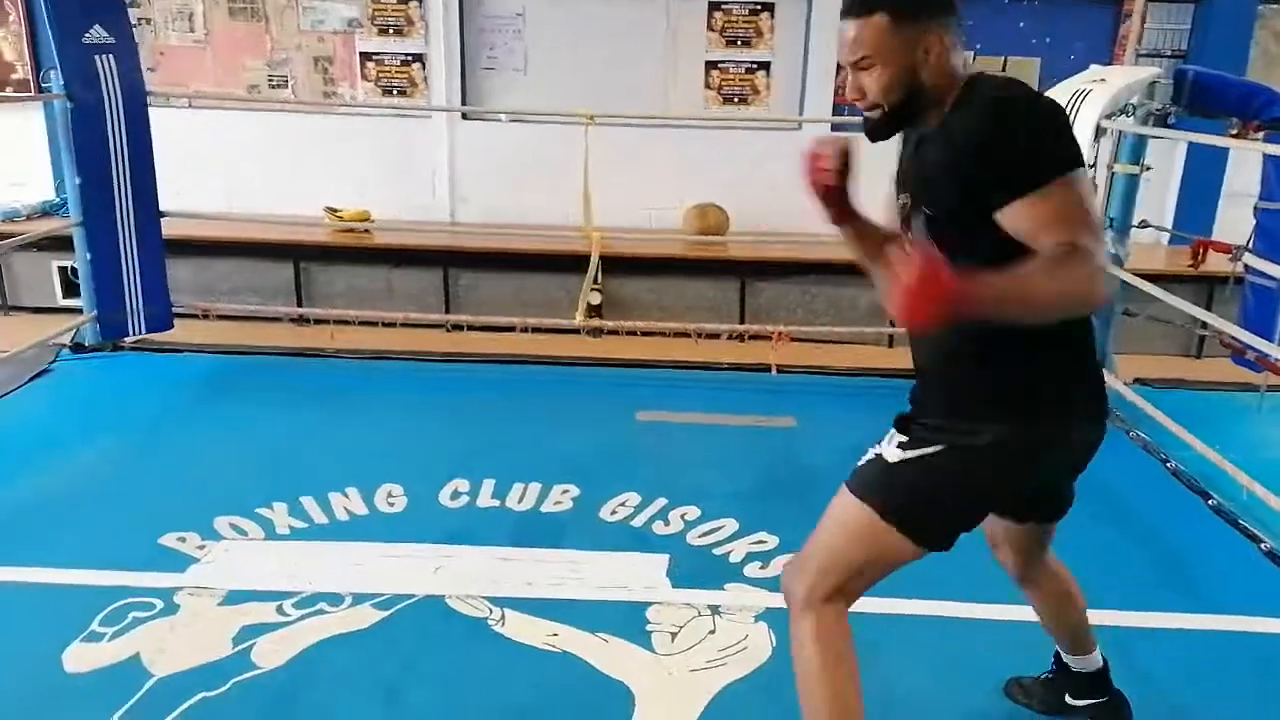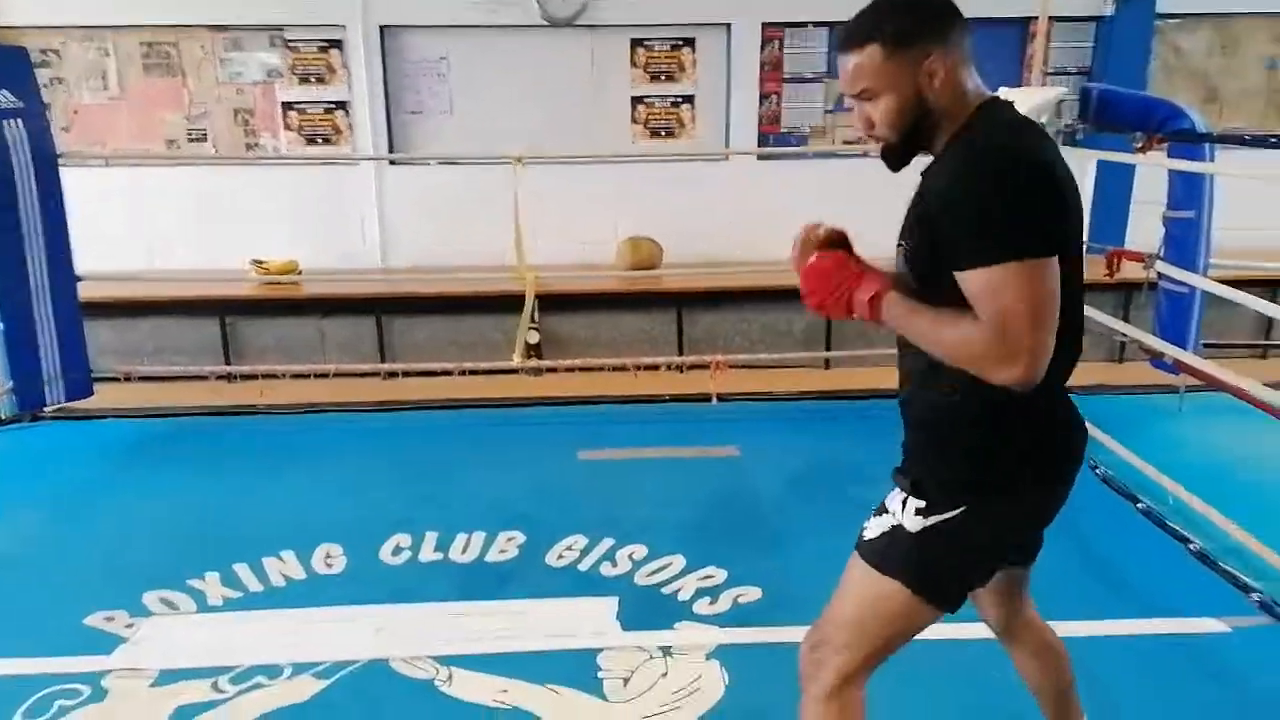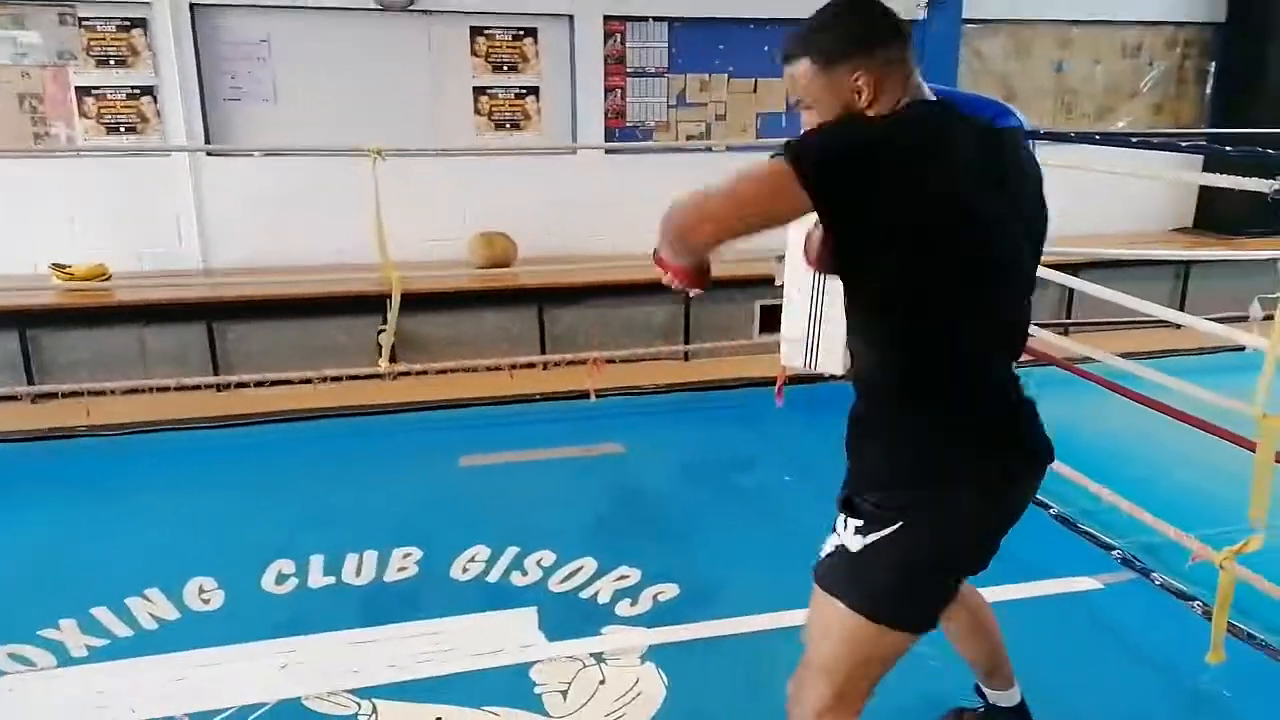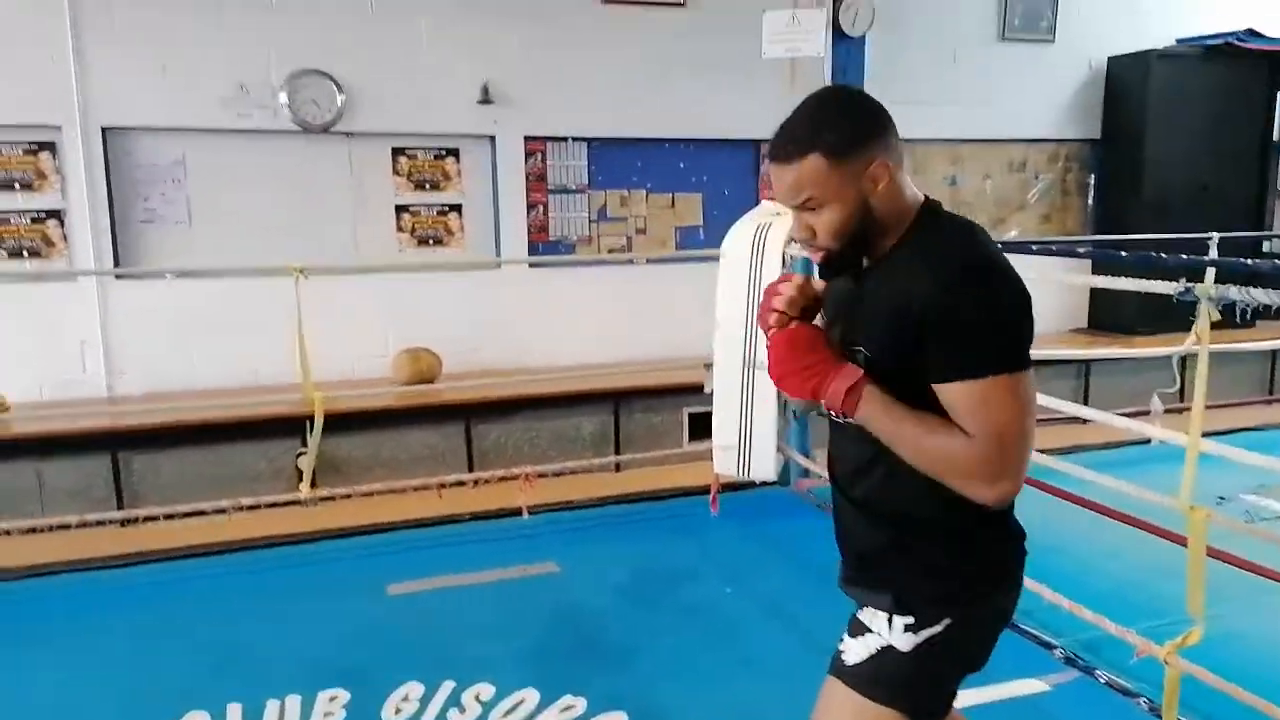
dt=1s
person 1, frame 1
left shoulder: (1000, 119)
right shoulder: (917, 139)
left elbow: (1082, 273)
right elbow: (901, 273)
left wrist: (962, 292)
right wrist: (840, 206)
left hip: (979, 417)
right hip: (1061, 406)
left knee: (811, 591)
right knee: (1024, 551)
person 1, frame 2
left shoulder: (996, 168)
right shoulder: (969, 154)
left elbow: (1014, 354)
right elbow: (933, 292)
left wrist: (868, 295)
right wrist: (843, 264)
left hip: (976, 470)
right hip: (1017, 454)
right knee: (1005, 610)
person 1, frame 3
left shoulder: (864, 148)
right shoulder: (1004, 148)
left elbow: (694, 221)
left wrist: (680, 256)
left hip: (925, 476)
right hip: (996, 450)
right knee: (941, 584)
person 1, frame 4
left shoulder: (970, 285)
right shoulder: (856, 249)
left elbow: (992, 473)
left wrist: (843, 384)
right wrist: (786, 321)
left hip: (945, 588)
right hip: (889, 570)
